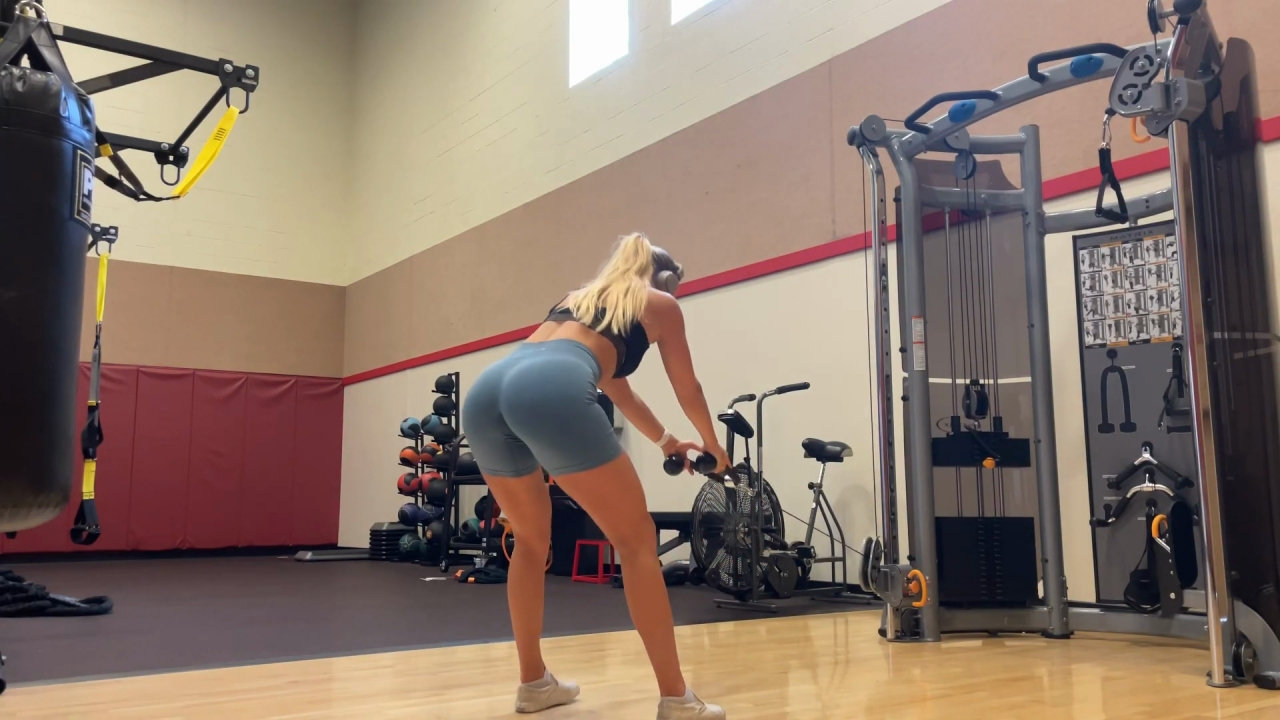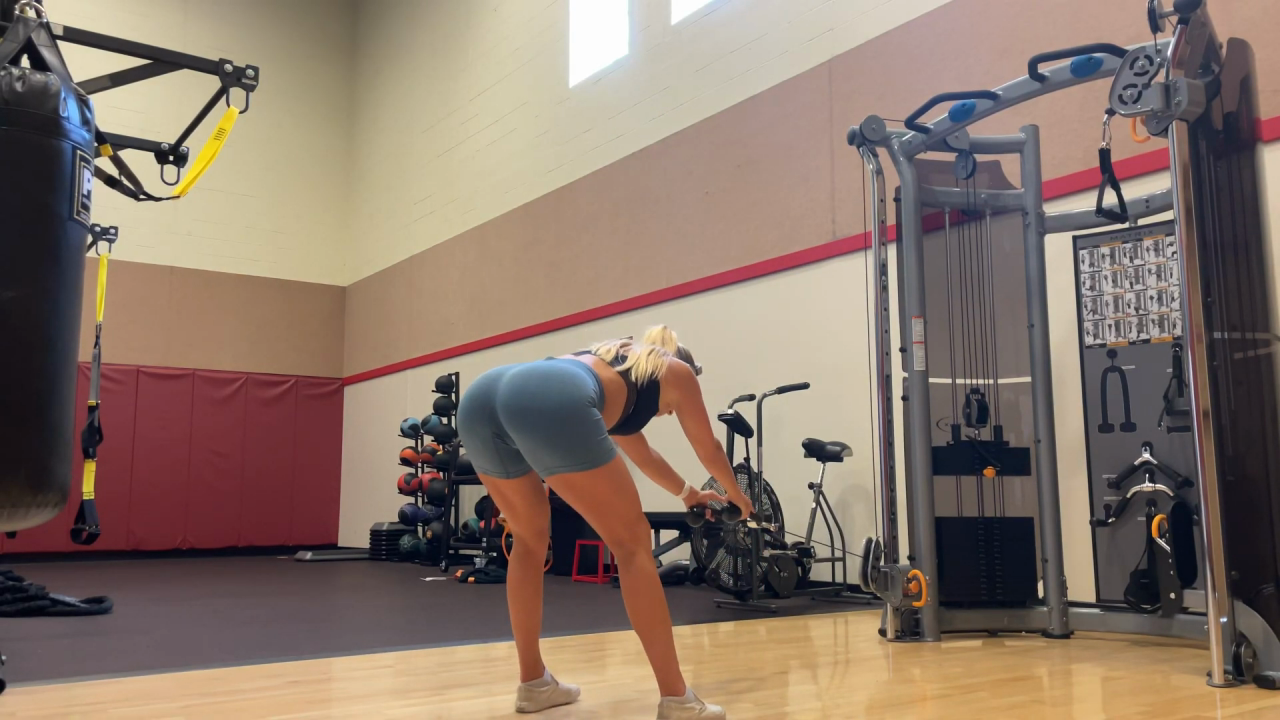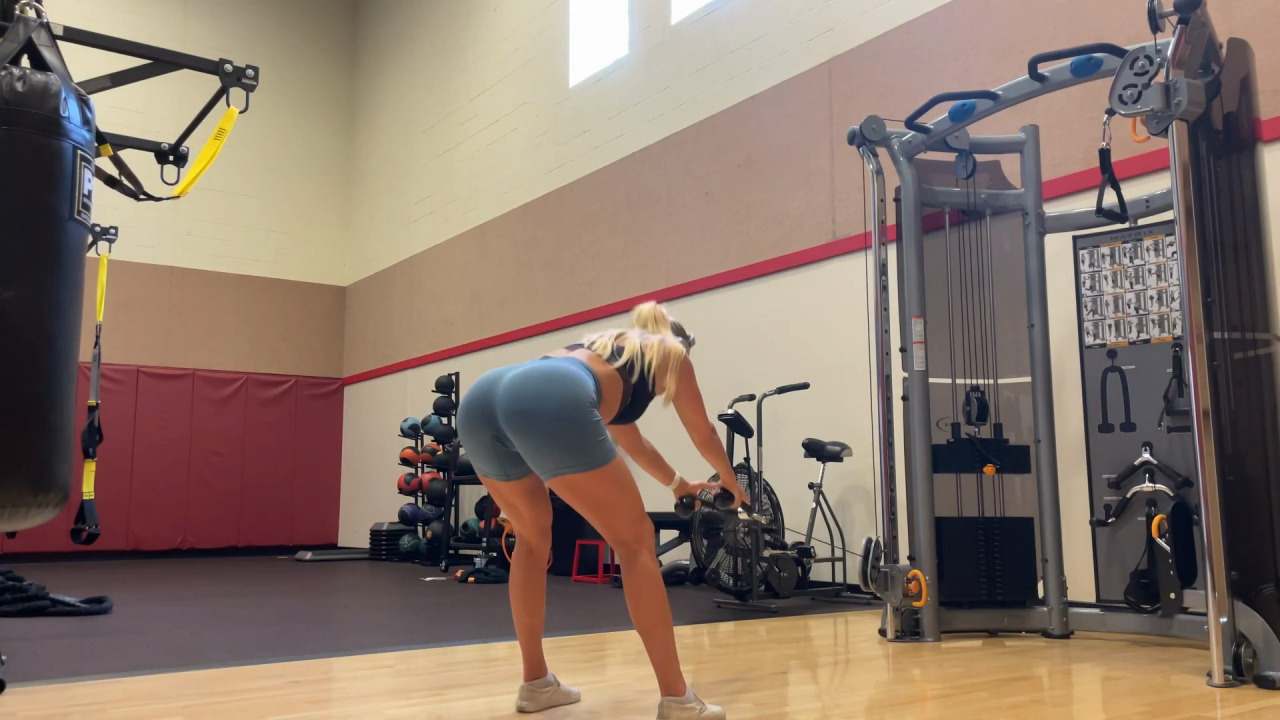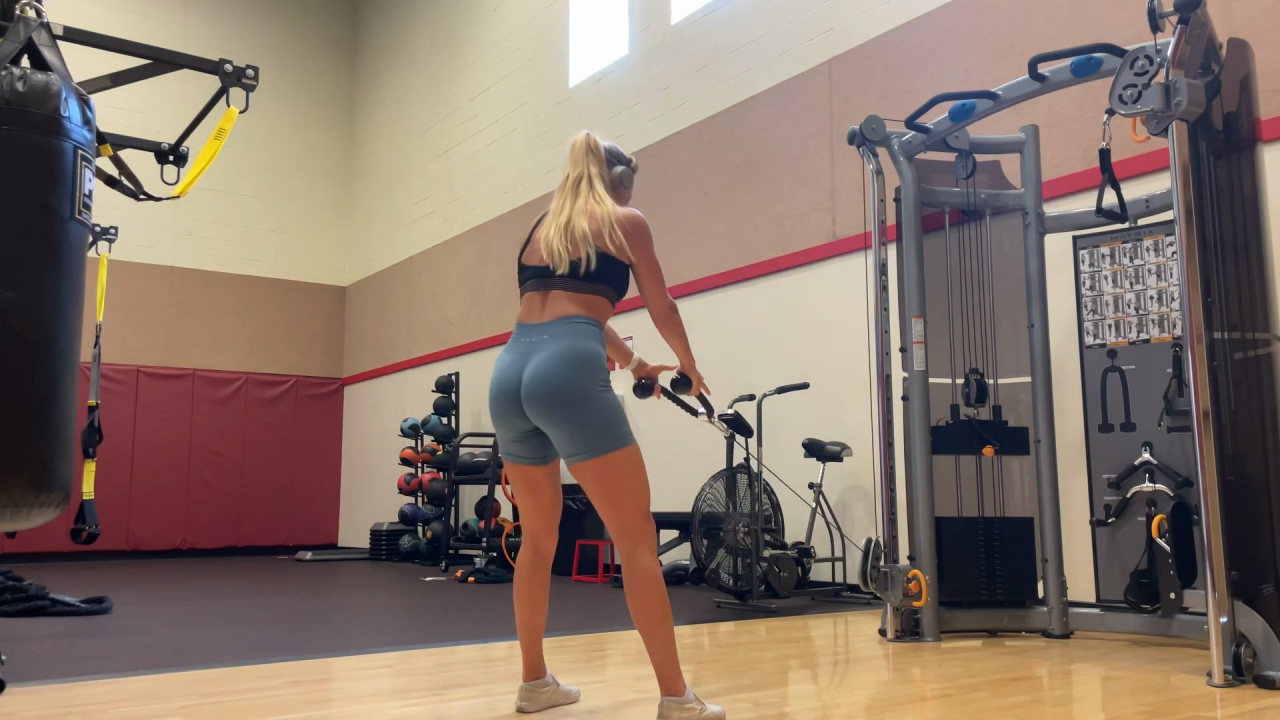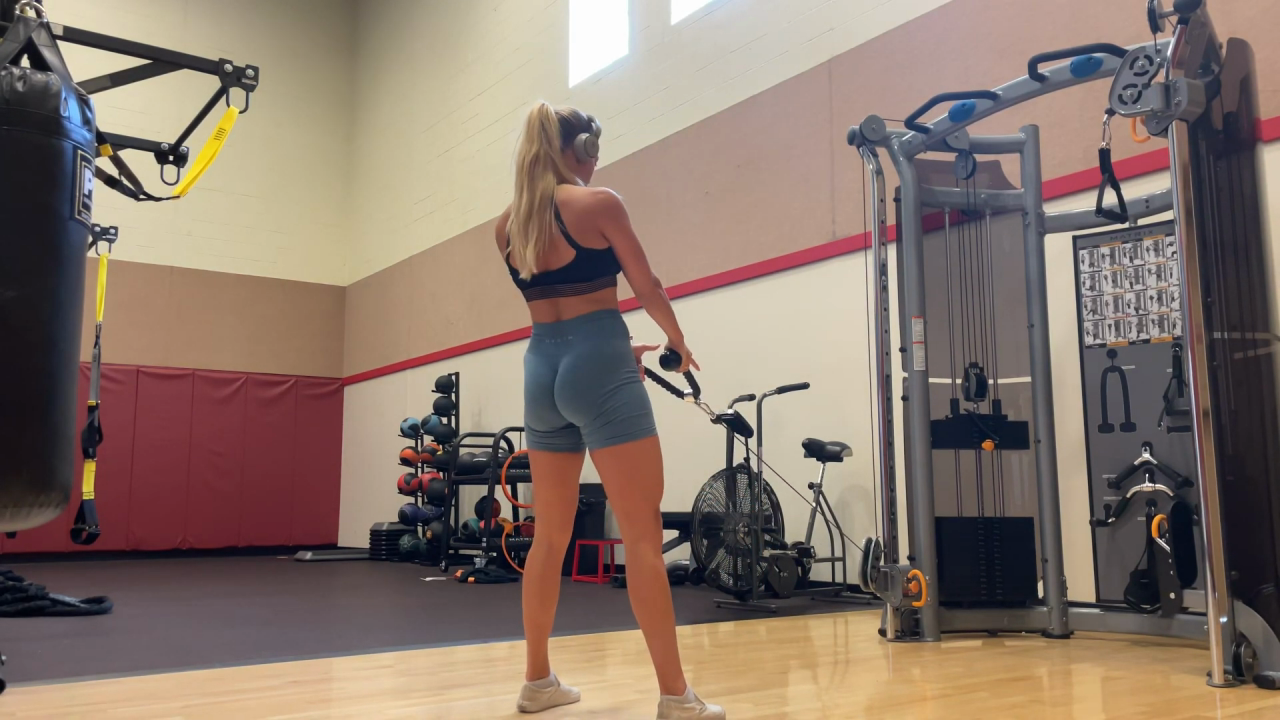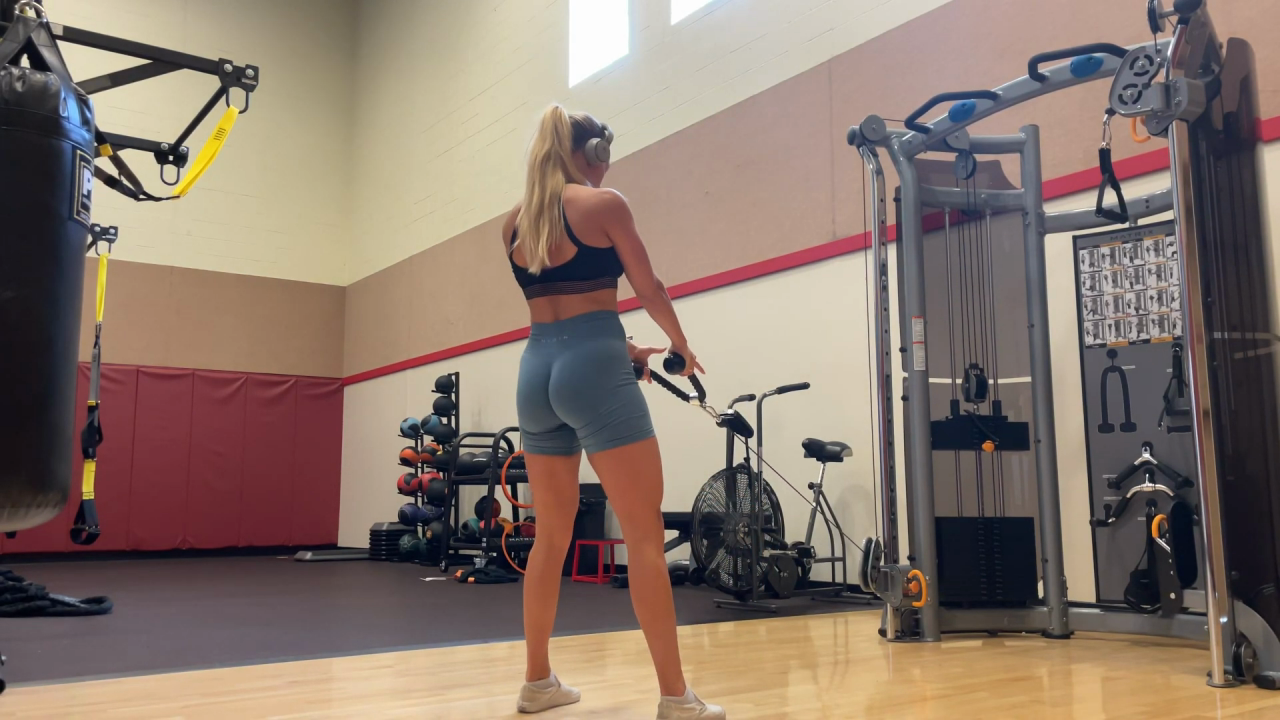
dt=0.5s
person 1, frame 1
left shoulder: (583, 296)
right shoulder: (659, 303)
left elbow: (616, 387)
right elbow: (687, 389)
left wrist: (666, 440)
right wrist: (712, 444)
left hip: (487, 390)
right hip: (552, 394)
left knee: (531, 541)
right knee: (636, 541)
person 1, frame 2
left shoulder: (609, 359)
right shoulder: (676, 371)
left elbow: (640, 453)
right elbow: (709, 450)
left wrist: (688, 493)
right wrist: (736, 494)
left hip: (480, 398)
right hip: (550, 405)
left knee: (530, 538)
right knee: (630, 544)
left ankle: (534, 682)
person 1, frame 3
left shoulder: (601, 346)
right shoulder: (671, 354)
left elbow: (630, 441)
right elbow: (703, 434)
left wrist: (679, 484)
right wrist: (731, 482)
left hip: (481, 398)
right hip: (549, 403)
left knee: (532, 540)
right knee: (635, 543)
left ankle: (536, 683)
person 1, frame 4
left shoulder: (539, 228)
right shoulder: (624, 220)
right elbow: (661, 307)
left wrist: (632, 361)
right wrist: (688, 366)
left hip: (511, 374)
right hip: (568, 376)
left knee: (538, 539)
right knee: (637, 541)
person 1, frame 5
left shoulder: (507, 226)
right shoulder: (598, 203)
right elbow: (646, 286)
right wrist: (677, 340)
left hip: (542, 372)
right hip: (600, 373)
left knee: (550, 535)
right knee: (642, 535)
person 1, frame 6
left shoulder: (515, 222)
right shoulder: (604, 203)
right elbow: (648, 289)
right wrist: (680, 345)
left hip: (537, 371)
right hip: (593, 372)
left knee: (552, 535)
right knee: (645, 535)
